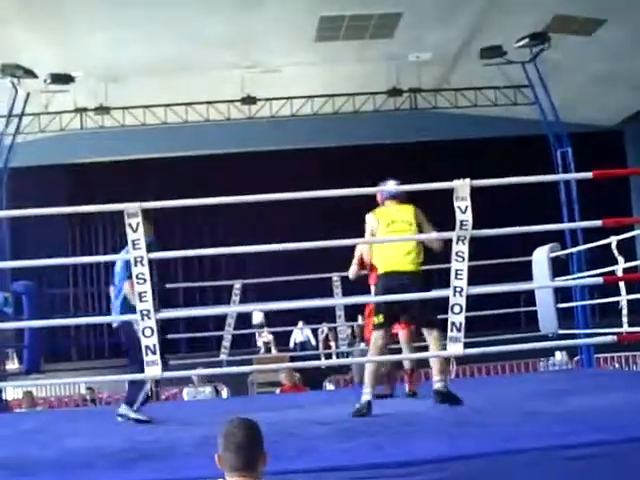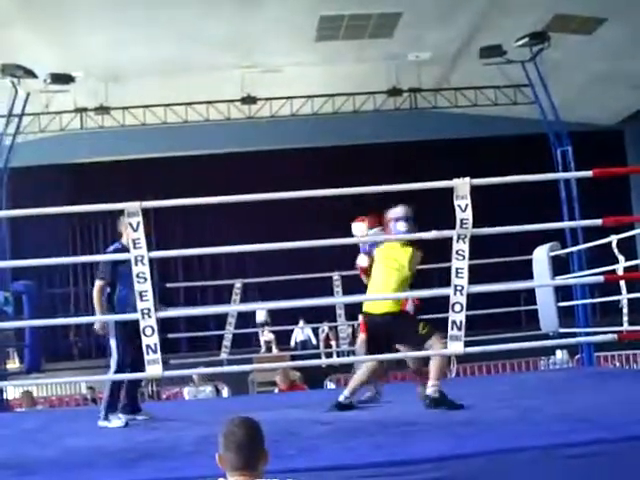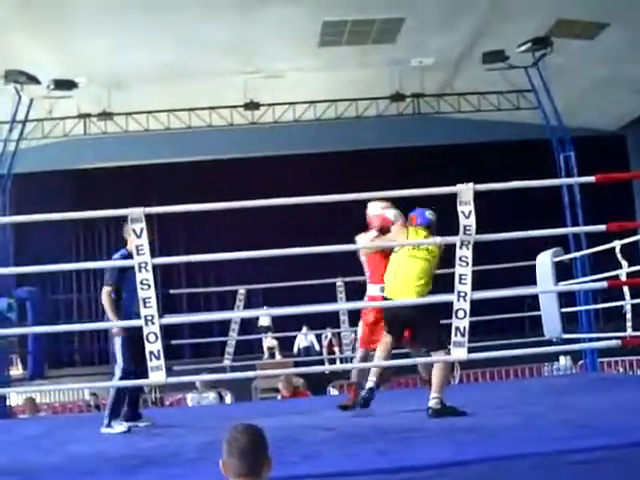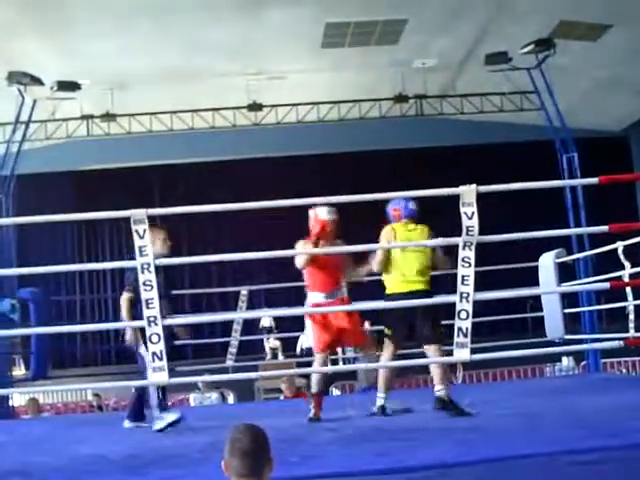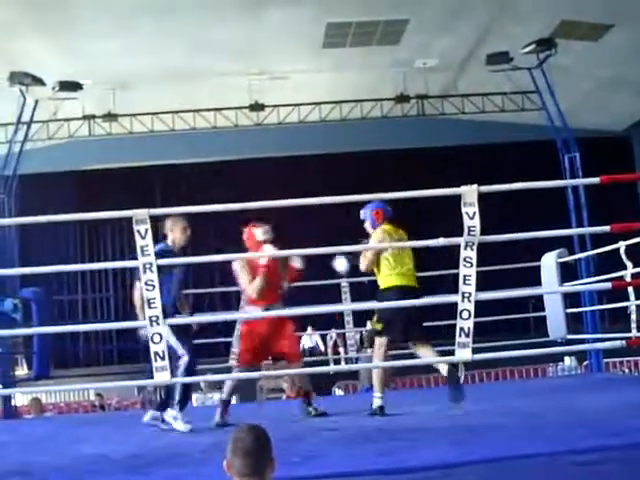
dt=0.4s
person 1, frame 1
left shoulder: (373, 217)
right shoulder: (414, 211)
left elbow: (368, 258)
right elbow: (437, 245)
left hip: (386, 279)
right hip: (412, 278)
left knee: (378, 339)
right knee: (432, 332)
left ankle: (366, 398)
right ankle: (439, 387)
person 1, frame 2
left shoulder: (381, 247)
right shoulder: (414, 254)
left hip: (371, 314)
right hip: (391, 314)
left knee: (374, 361)
right knee: (438, 344)
left ankle: (344, 398)
right ankle: (433, 393)
person 1, frame 3
left shoulder: (401, 232)
right shoulder: (436, 244)
left hip: (392, 302)
right hip: (416, 304)
left knee: (388, 339)
right knee: (440, 353)
left ankle: (370, 386)
right ankle: (436, 403)
person 1, frame 4
left shoulder: (389, 231)
right shoulder: (426, 232)
left elbow: (377, 266)
right elbow: (443, 264)
left wrist: (377, 258)
left hip: (396, 296)
right hip: (421, 295)
left knee: (389, 348)
right knee: (432, 348)
left ankle: (380, 403)
right ankle: (442, 396)
person 1, frame 5
left shoulder: (380, 234)
right shoulder: (401, 234)
left elbow: (365, 266)
left wrist: (364, 252)
left hip: (392, 292)
right hip: (411, 291)
left knee: (380, 346)
right knee: (417, 343)
left ankle: (378, 402)
right ankle: (447, 369)
person 2, frame 1
left shoulder: (126, 255)
left elbow: (113, 288)
right elbow: (129, 286)
left hip: (125, 317)
right hip: (132, 316)
left knee: (138, 363)
left ankle: (130, 406)
right ankle: (131, 406)
person 2, frame 2
right shoulder: (112, 254)
right elbow: (98, 287)
right wrist: (99, 317)
left hip: (135, 317)
right hip: (118, 318)
left knee: (137, 363)
right knee: (118, 364)
left ankle: (130, 408)
right ankle: (107, 415)
person 2, frame 3
right shoulder: (119, 260)
right elbow: (106, 294)
right wrist: (115, 321)
left hip: (137, 324)
right hip: (122, 324)
left knee: (140, 370)
right knee: (123, 370)
left ankle: (131, 415)
right ankle: (110, 421)
person 2, frame 4
left shoulder: (160, 269)
right elbow: (125, 299)
left wrist: (175, 325)
right wrist: (129, 329)
right hip: (137, 326)
left knee: (149, 368)
left ankle: (134, 416)
right ankle: (160, 414)
person 2, frame 5
left shoulder: (178, 258)
right shoulder: (157, 255)
right elbow: (138, 289)
left wrist: (187, 317)
right wrist: (144, 320)
left hip: (169, 317)
left knee: (177, 361)
right knee: (185, 357)
left ankle: (158, 411)
right ankle: (174, 410)
person 3, frame 1
right shoulder: (364, 250)
right elbow: (352, 275)
right wrist: (358, 257)
left knee: (404, 338)
left ankle: (411, 386)
right ankle: (388, 386)
person 3, frame 2
right shoulder: (366, 249)
right wrist: (362, 268)
left hip: (400, 300)
left knee: (401, 343)
right knee: (361, 343)
right ankle: (372, 389)
person 3, frame 3
right shoulder: (364, 238)
right elbow: (369, 246)
right wrist: (377, 229)
right hip: (375, 298)
right knee: (363, 348)
right ankle: (352, 396)
person 3, frame 4
left shoulder: (338, 244)
right shoulder: (304, 245)
left elbow: (349, 275)
right elbow: (300, 264)
left wrist: (370, 267)
right wrist: (315, 237)
left hip: (341, 302)
right hip: (317, 305)
left knee: (367, 347)
right knee: (321, 356)
right ankle: (315, 406)
person 3, frame 5
left shoulder: (275, 258)
right shoulder: (241, 263)
left elbow: (283, 286)
right elbow: (254, 292)
left wrist: (294, 270)
right wrist: (265, 267)
left hip: (277, 315)
right hip: (253, 320)
left knee: (296, 360)
right knee: (241, 367)
left ankle: (307, 404)
right ankle: (222, 412)
